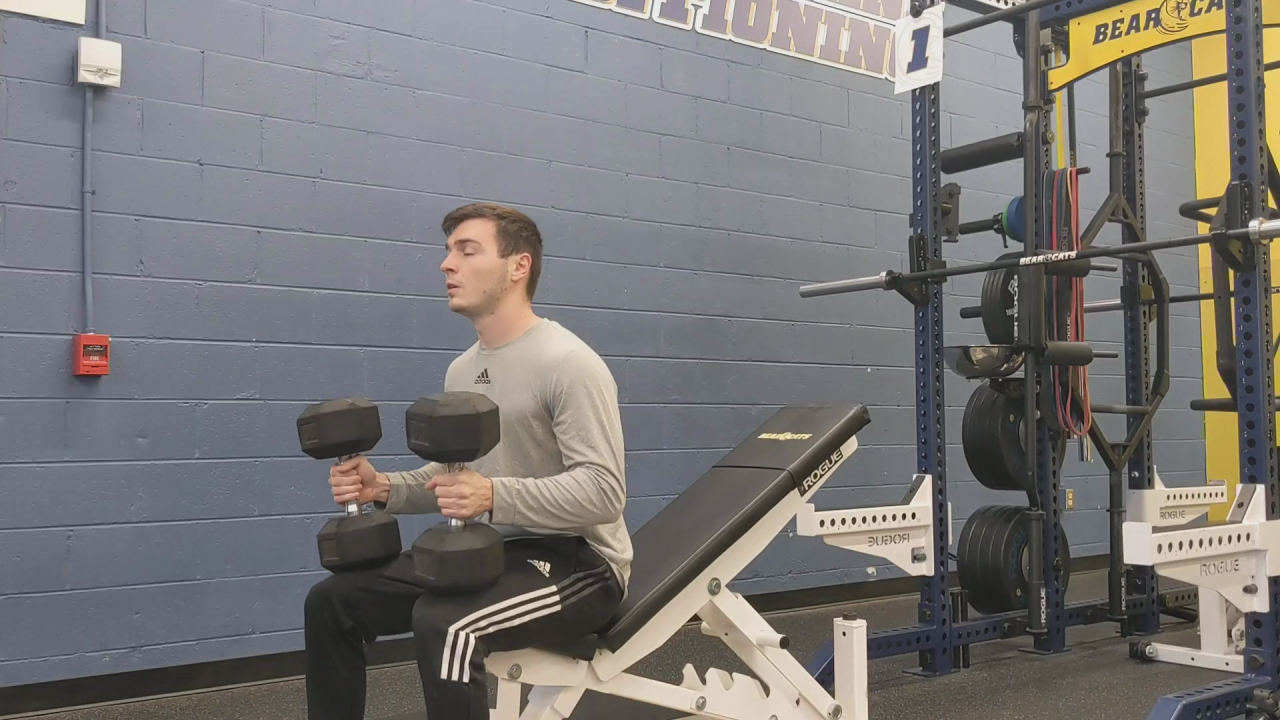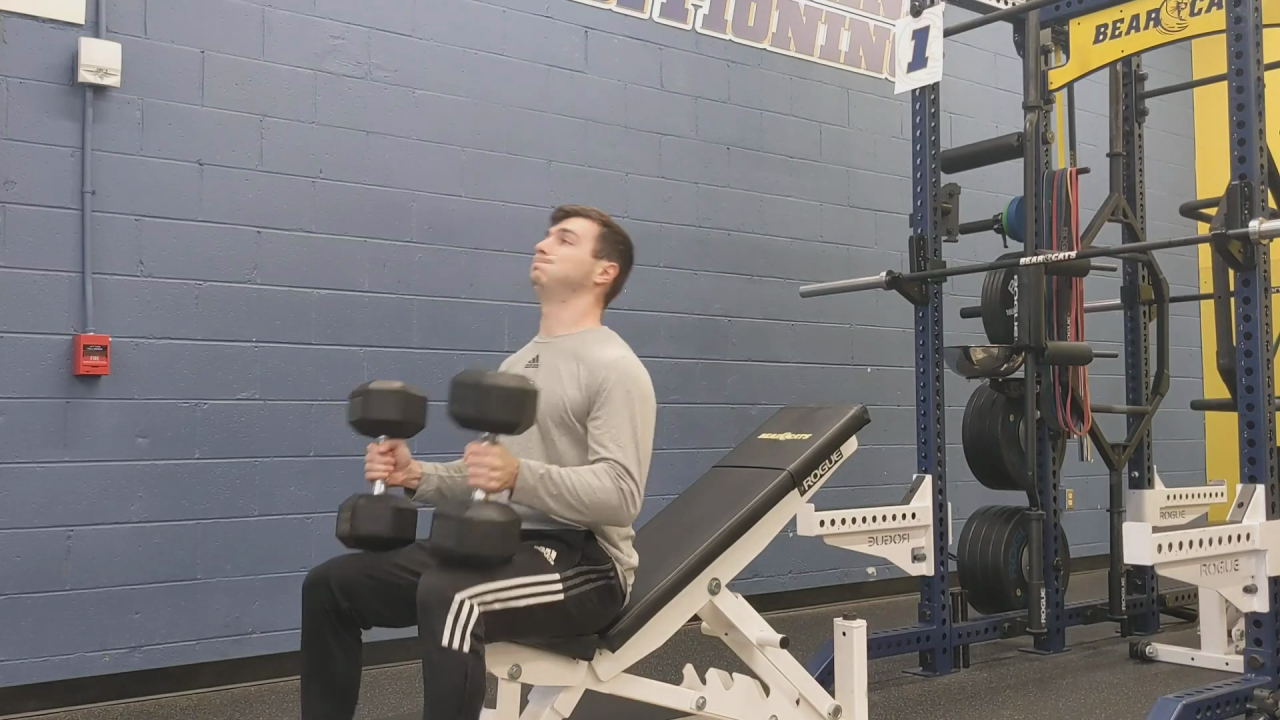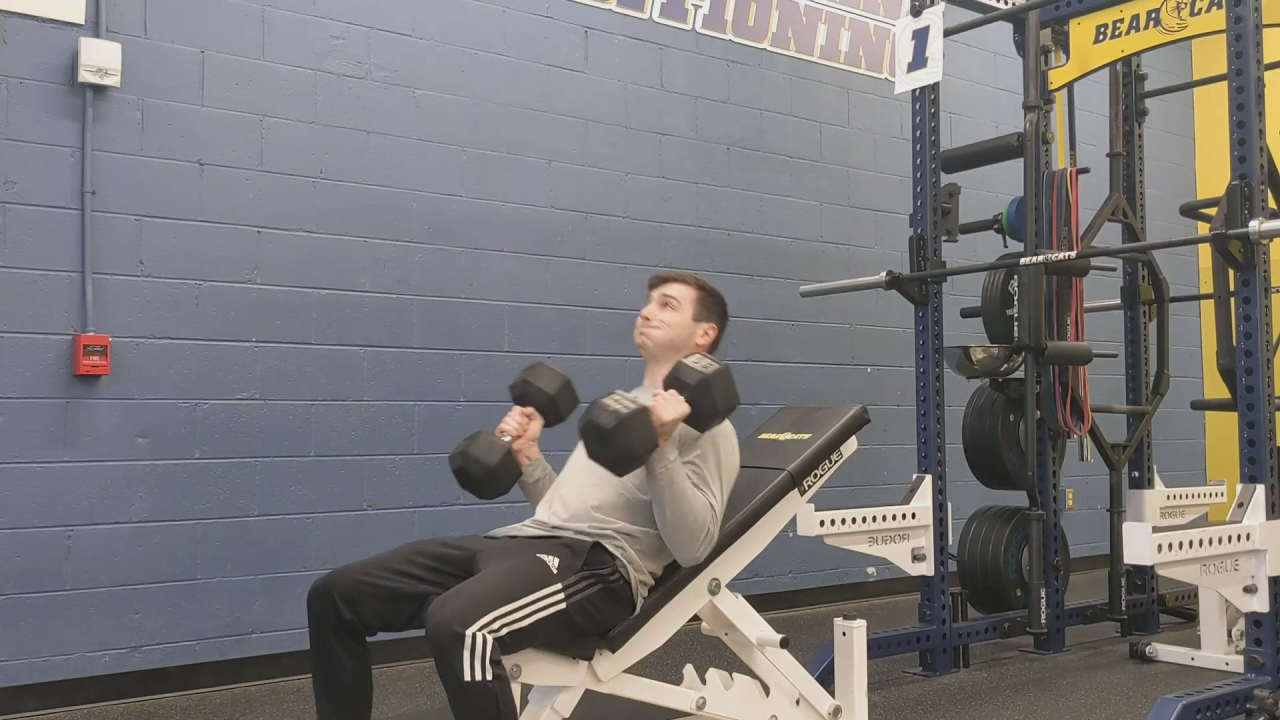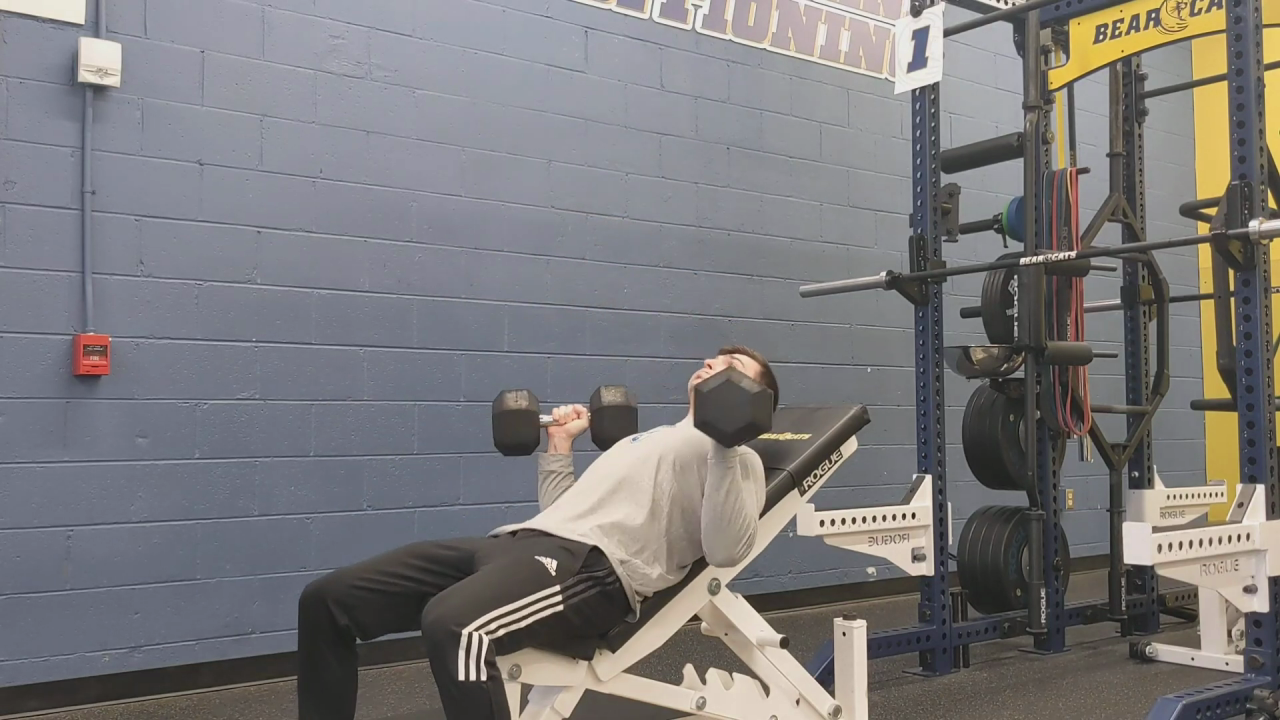
dt=0.5s
person 1, frame 1
left shoulder: (566, 363)
right shoulder: (463, 370)
left elbow: (604, 491)
right elbow: (456, 475)
left wrist: (495, 496)
right wrist: (383, 487)
left hip: (576, 560)
left knee: (445, 623)
right knee: (333, 601)
person 1, frame 2
left shoulder: (614, 368)
right shoulder: (518, 362)
left elbow: (621, 497)
left wrist: (518, 474)
right wrist: (416, 477)
left hip: (582, 560)
left knee: (449, 596)
right knee: (331, 585)
person 1, frame 3
left shoulder: (703, 425)
left elbow: (691, 544)
left wrist: (662, 446)
right wrist: (527, 456)
left hip: (595, 566)
right hip: (519, 541)
left knee: (458, 626)
right knee: (336, 595)
person 1, frame 4
left shoulder: (736, 458)
right shoulder: (648, 436)
left elbow: (726, 549)
left wrist: (723, 443)
right wrist: (558, 444)
left hip: (589, 564)
right hip: (516, 541)
left knee: (453, 626)
right knee: (326, 600)
